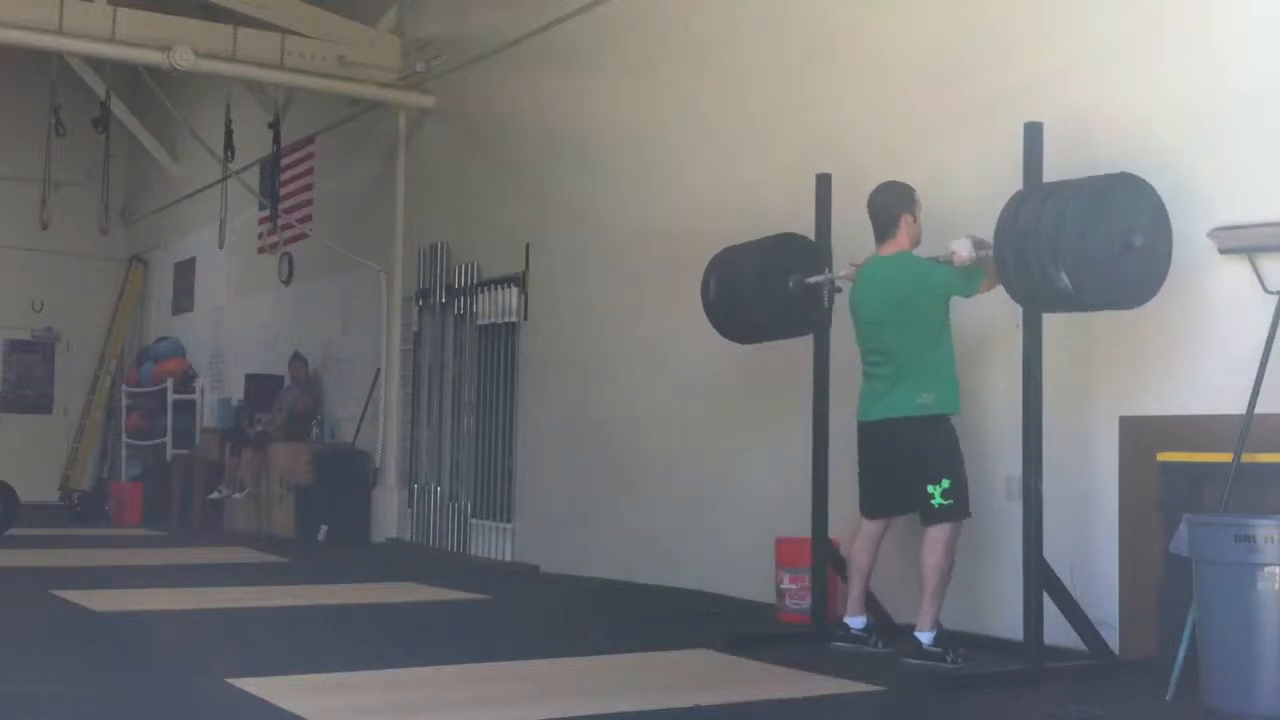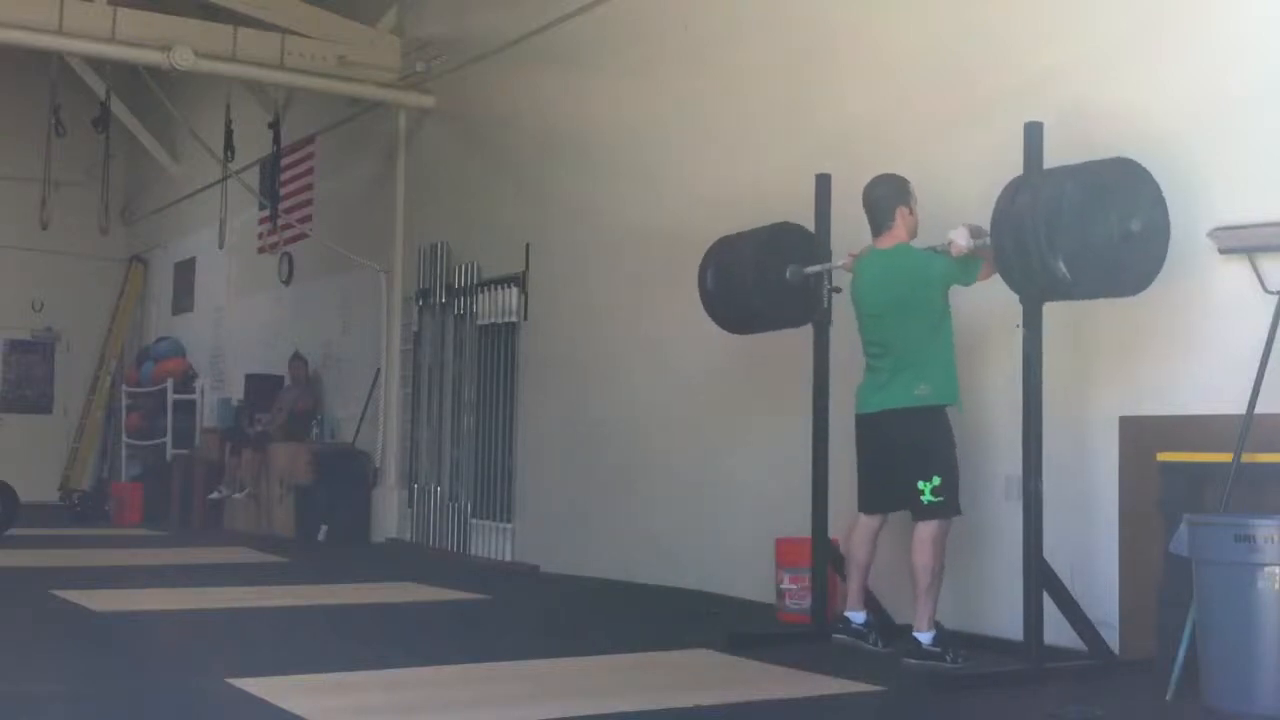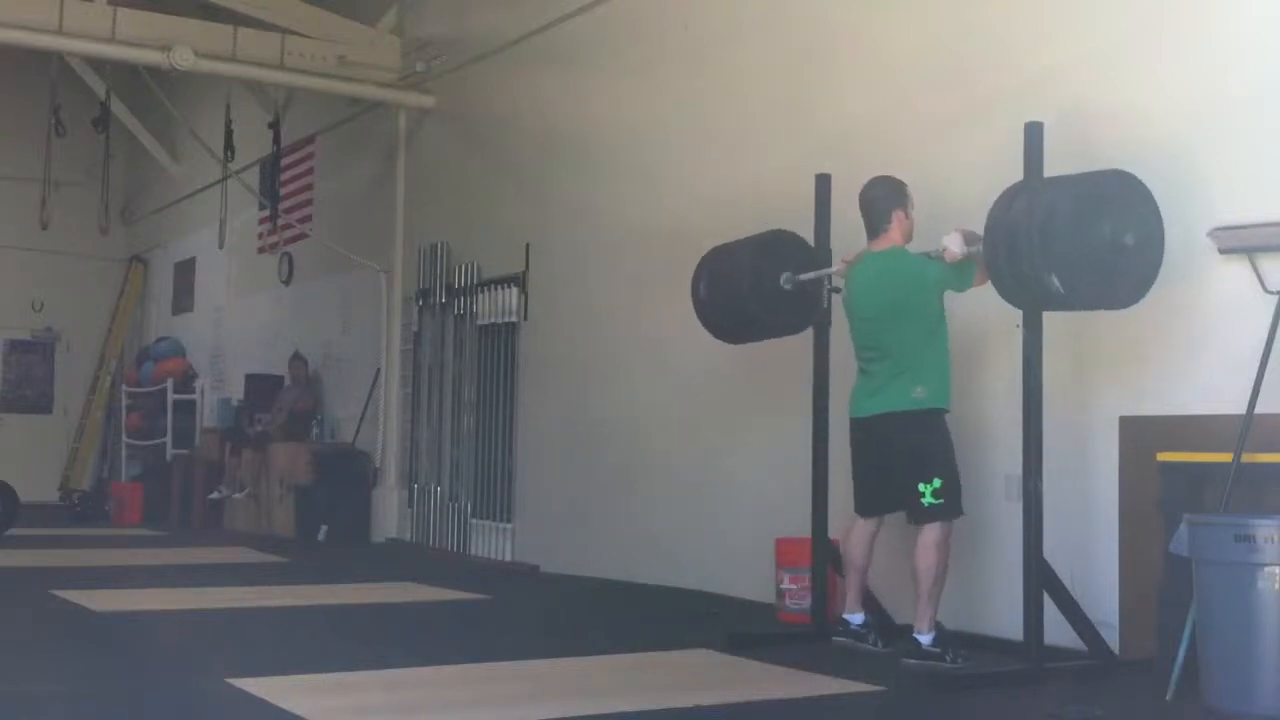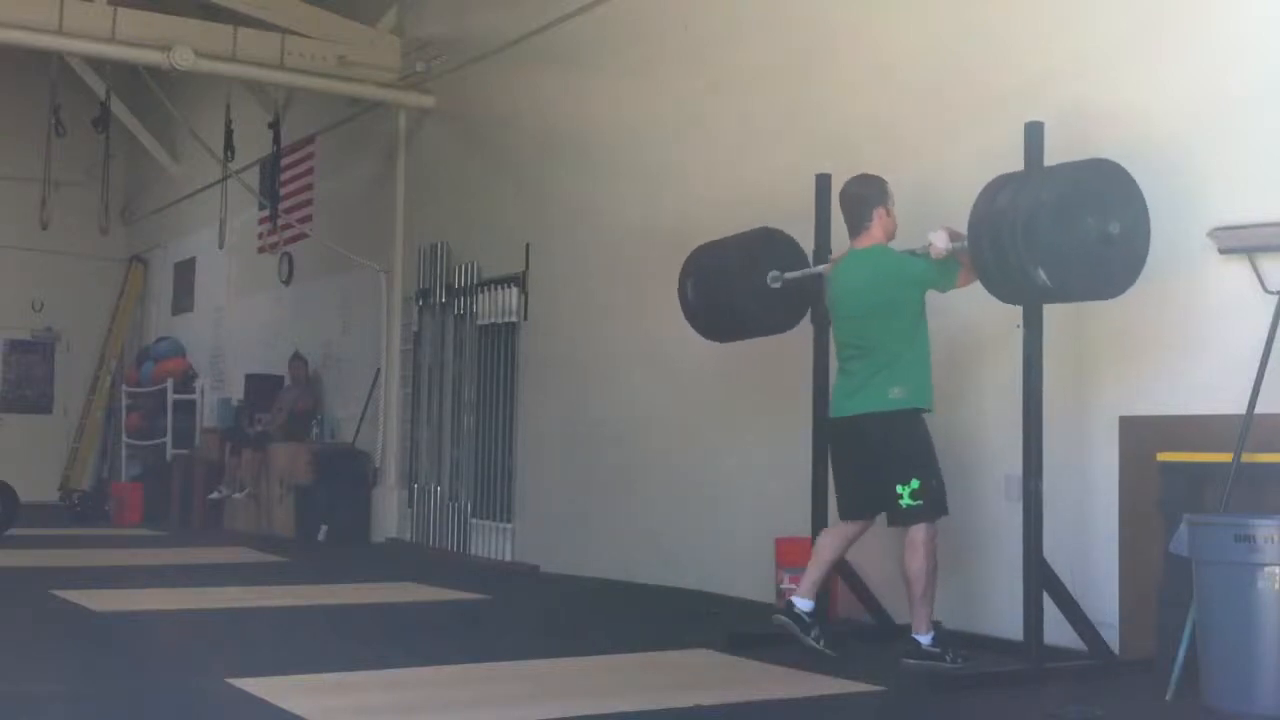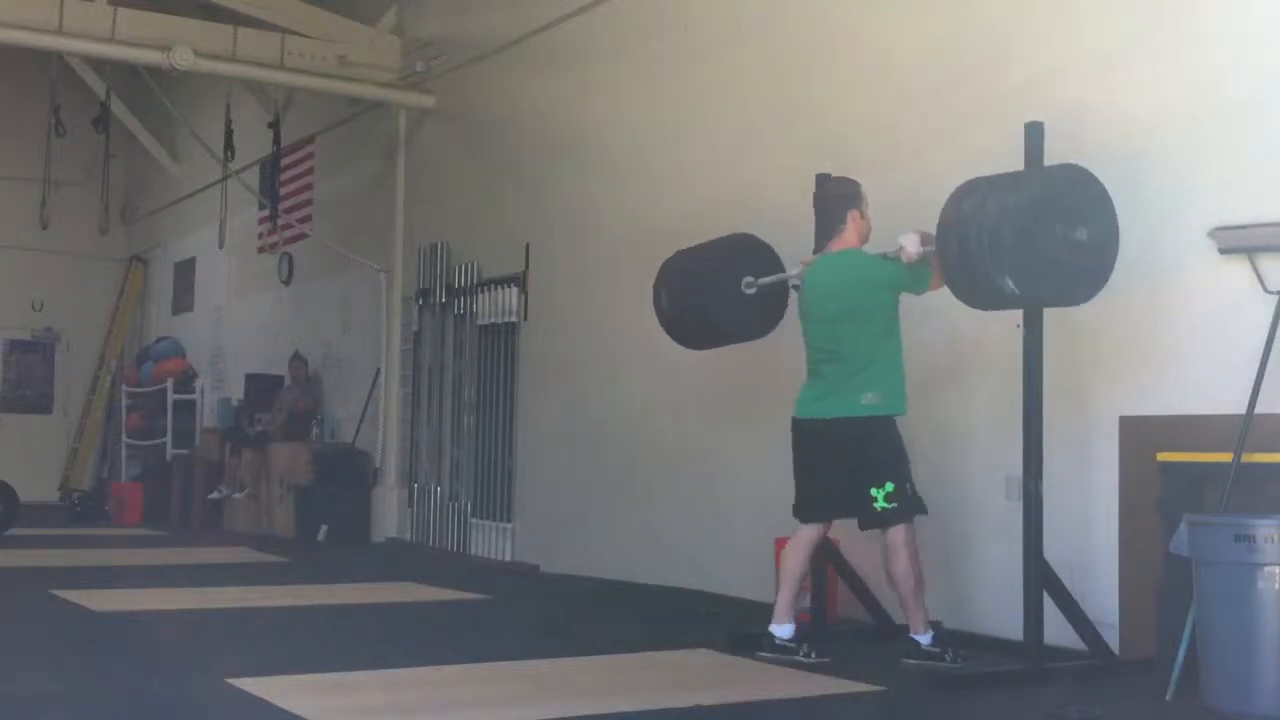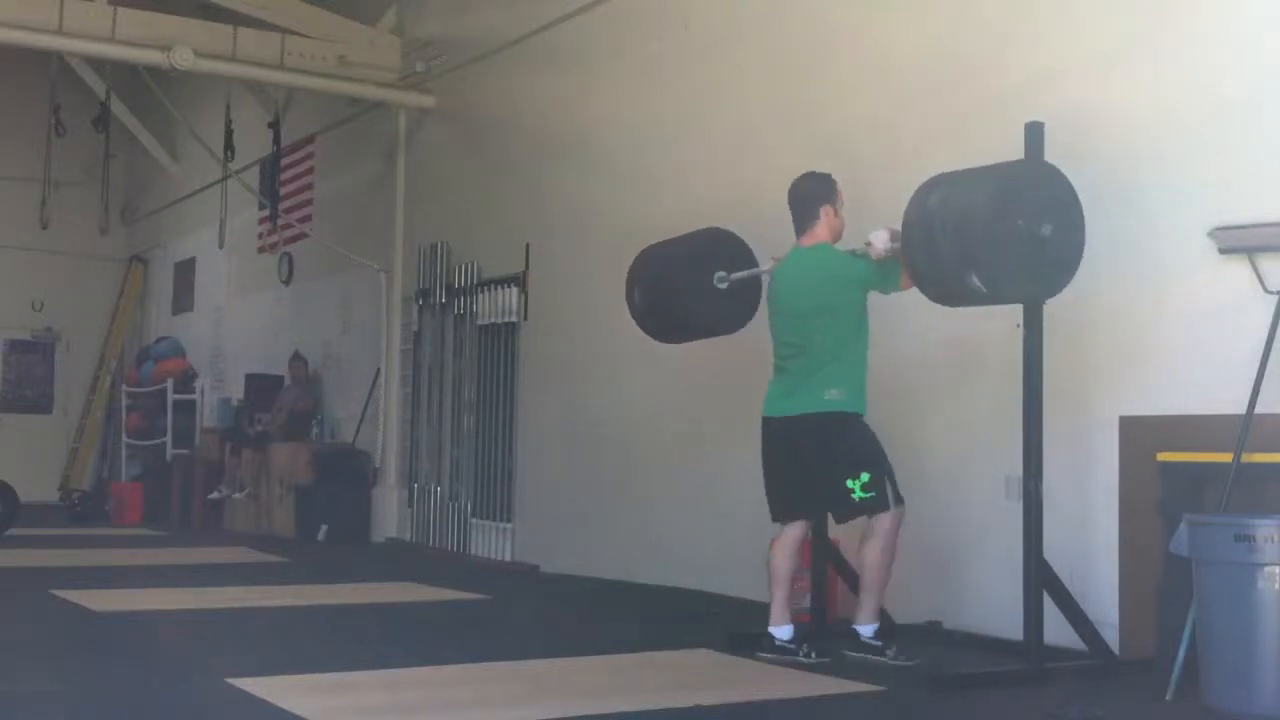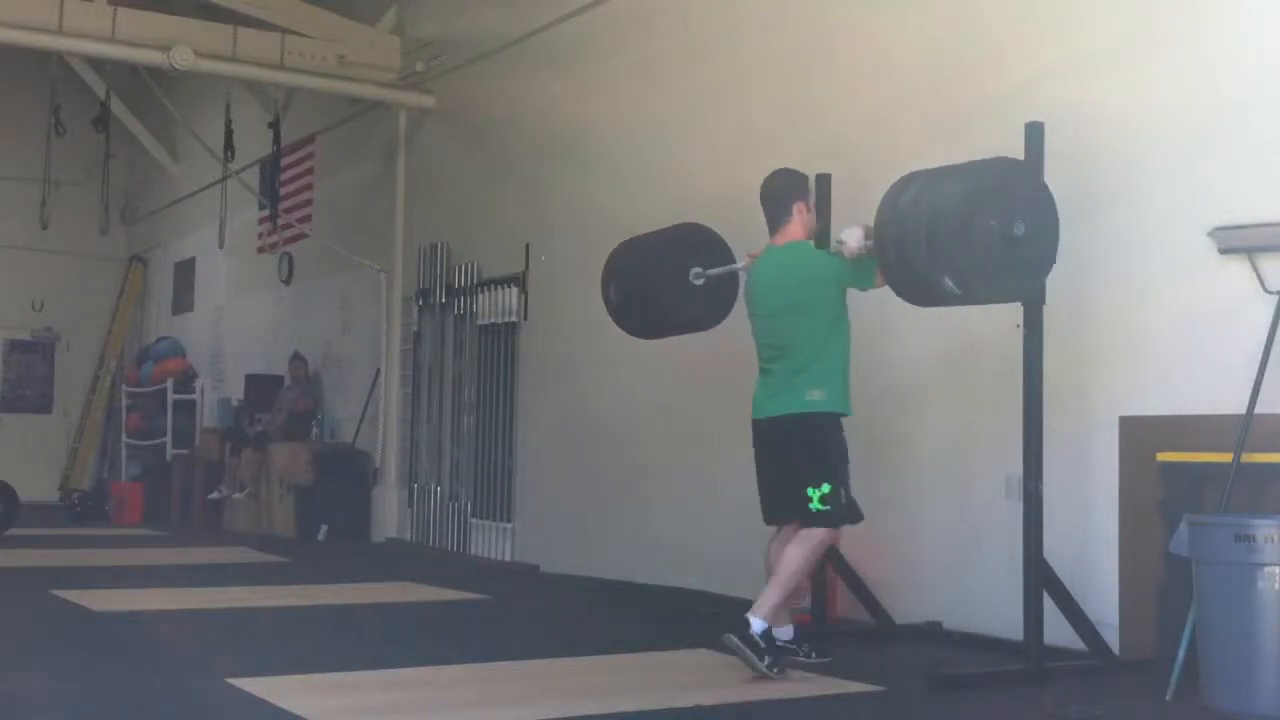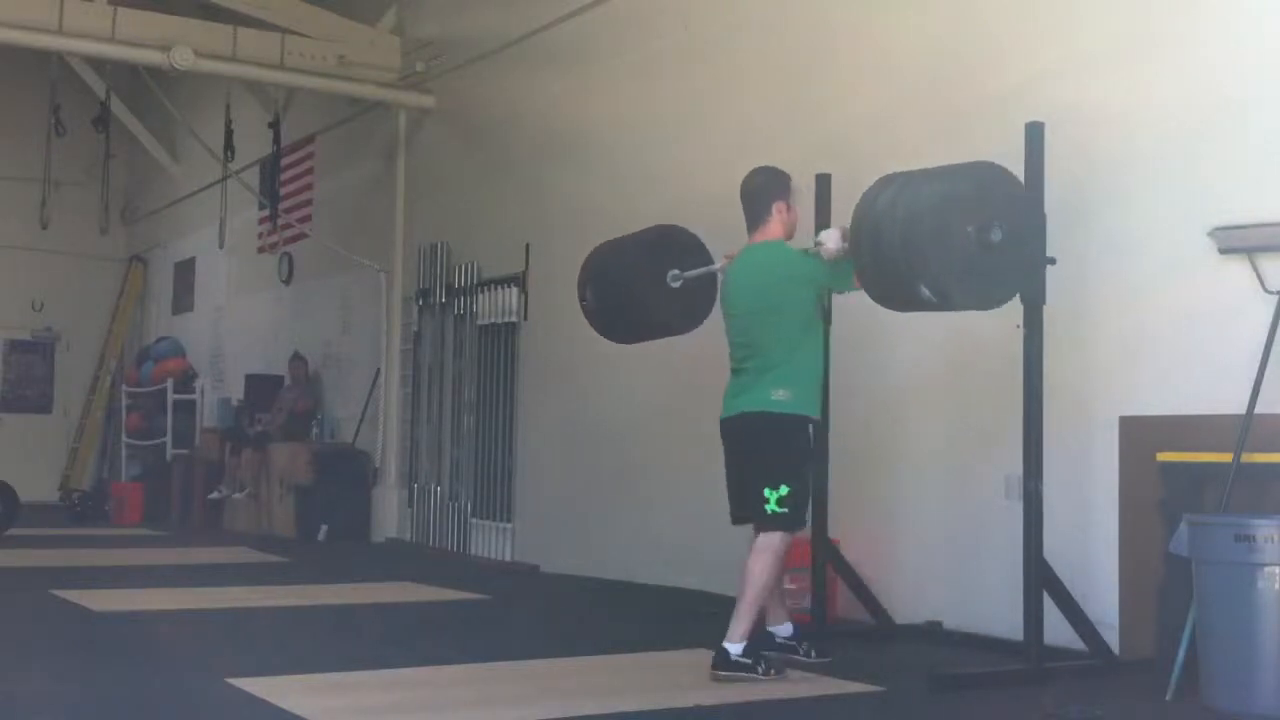
dt=0.2s
person 1, frame 1
left shoulder: (863, 280)
right shoulder: (928, 273)
right elbow: (990, 278)
right wrist: (974, 254)
left hip: (874, 418)
right hip: (921, 417)
left knee: (873, 519)
right knee: (942, 523)
left ankle: (853, 623)
right ankle: (925, 638)
person 1, frame 2
left shoulder: (862, 271)
right shoulder: (926, 264)
right elbow: (989, 265)
right wrist: (973, 242)
left hip: (872, 410)
right hip: (918, 410)
left knee: (870, 514)
right knee: (931, 520)
left ankle: (853, 617)
right ankle: (923, 637)
person 1, frame 3
left shoulder: (855, 276)
right shoulder: (920, 269)
right elbow: (981, 273)
right wrist: (966, 249)
left hip: (866, 414)
right hip: (913, 413)
left knee: (866, 516)
right knee: (934, 523)
left ankle: (853, 619)
right ankle: (924, 639)
person 1, frame 4
left shoulder: (837, 275)
right shoulder: (903, 266)
right elbow: (966, 273)
right wrist: (949, 249)
left hip: (845, 414)
right hip: (893, 414)
left knee: (854, 517)
right knee: (920, 524)
left ankle: (799, 605)
right ankle: (923, 640)
person 1, frame 5
left shoulder: (811, 277)
right shoulder: (875, 269)
right elbow: (936, 278)
right wrist: (920, 253)
left hip: (811, 418)
right hip: (862, 419)
left knee: (811, 524)
right knee: (899, 526)
left ankle: (779, 632)
right ankle: (923, 640)
person 1, frame 6
left shoulder: (780, 272)
right shoulder: (846, 266)
right elbow: (907, 277)
right wrist: (888, 251)
left hip: (781, 415)
right hip: (829, 414)
left knee: (795, 523)
right knee: (884, 513)
left ankle: (780, 634)
right ankle: (866, 630)
person 1, frame 7
left shoulder: (757, 271)
right shoulder: (821, 264)
right elbow: (881, 274)
right wrist: (862, 249)
left hip: (770, 414)
right hip: (811, 413)
left knee: (790, 526)
right knee: (819, 528)
left ankle: (779, 634)
right ankle: (753, 628)
person 1, frame 8
left shoulder: (734, 269)
right shoulder: (797, 265)
right elbow: (861, 280)
right wrist: (840, 250)
left hip: (740, 413)
right hip: (778, 414)
left knee: (768, 526)
right knee: (777, 531)
left ankle: (781, 633)
right ankle: (735, 649)
